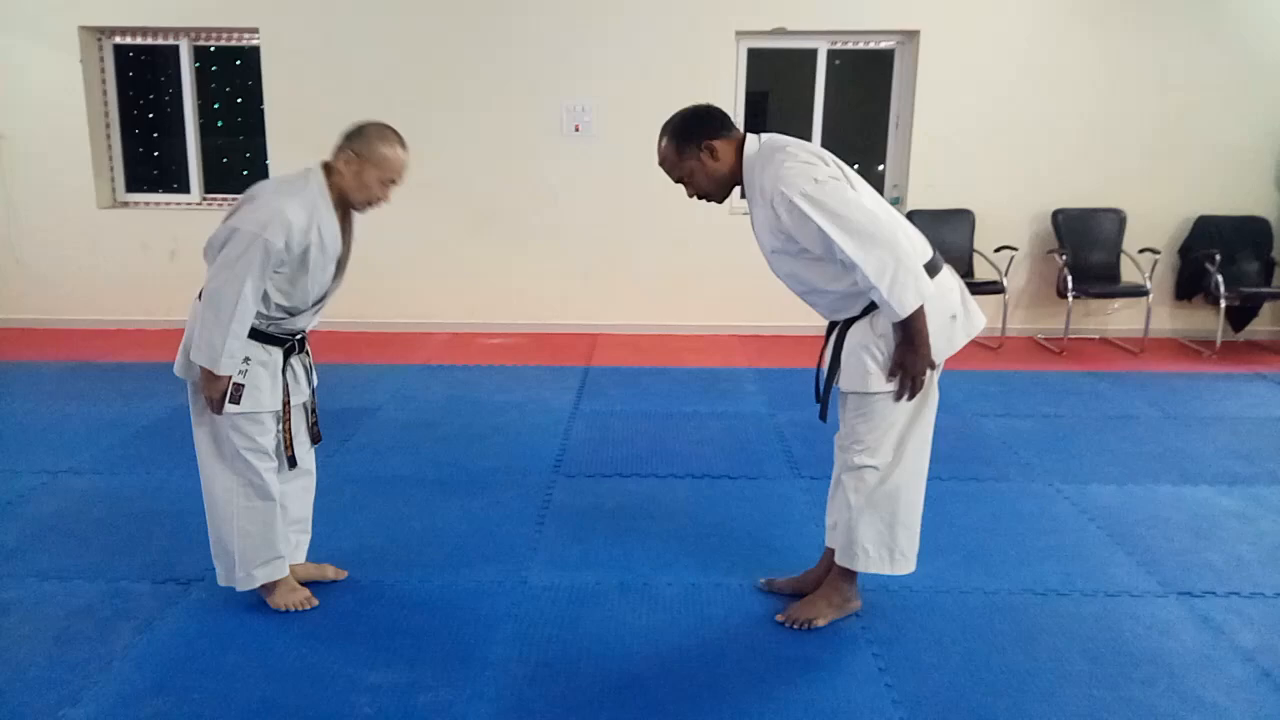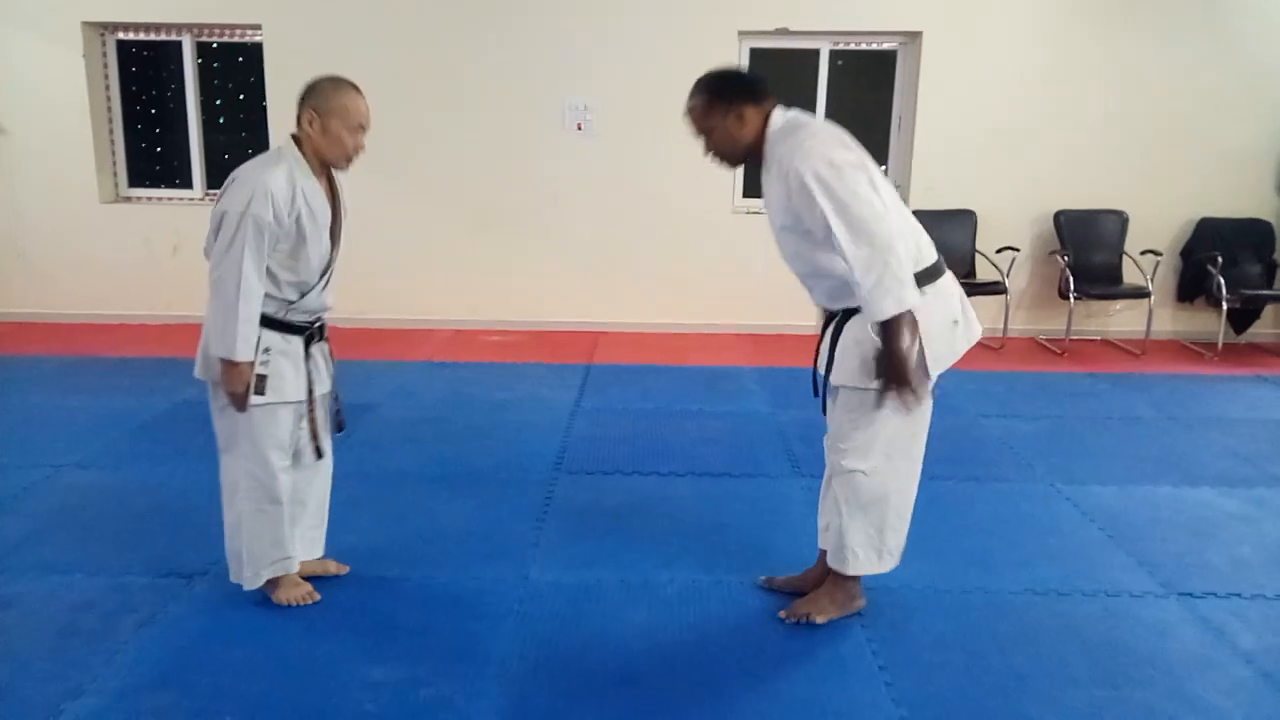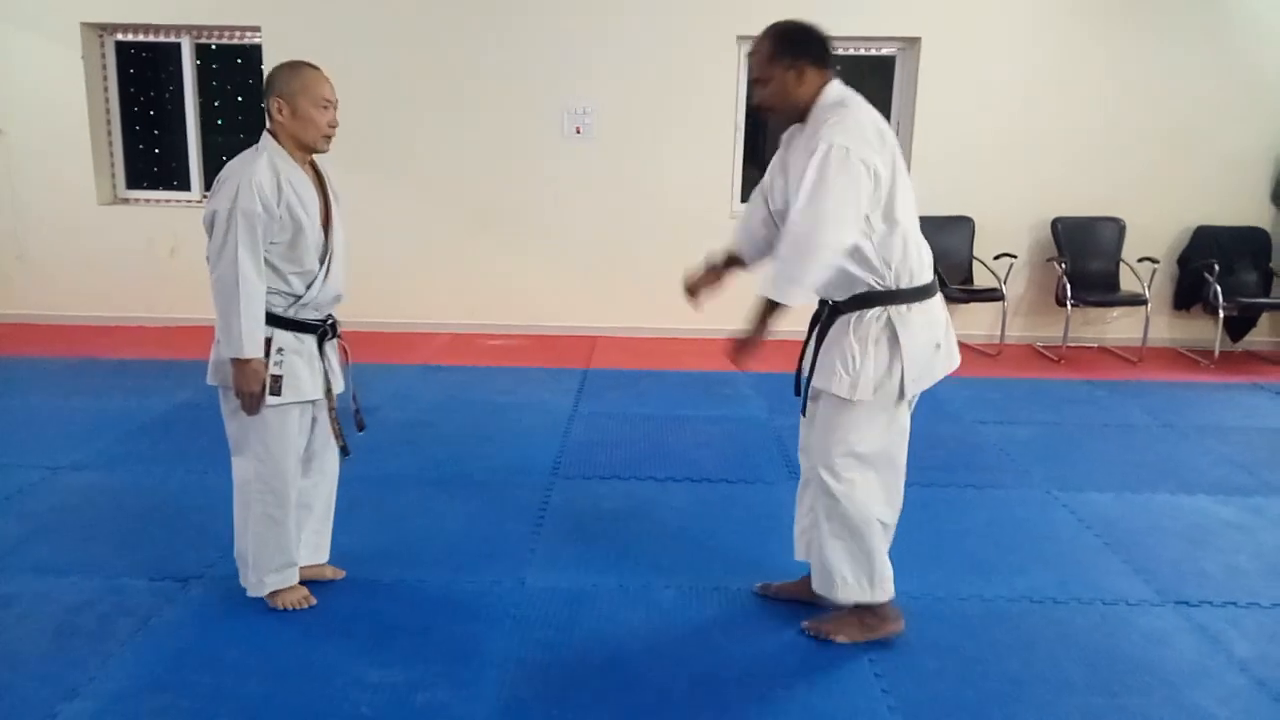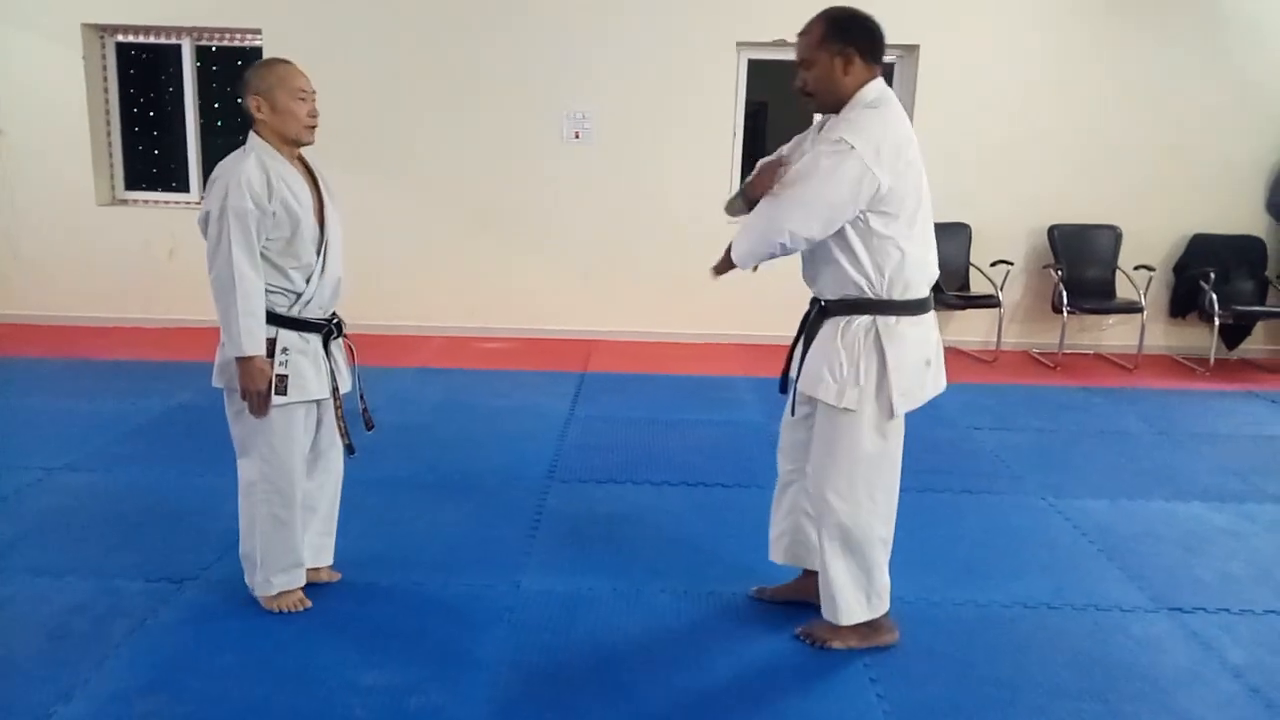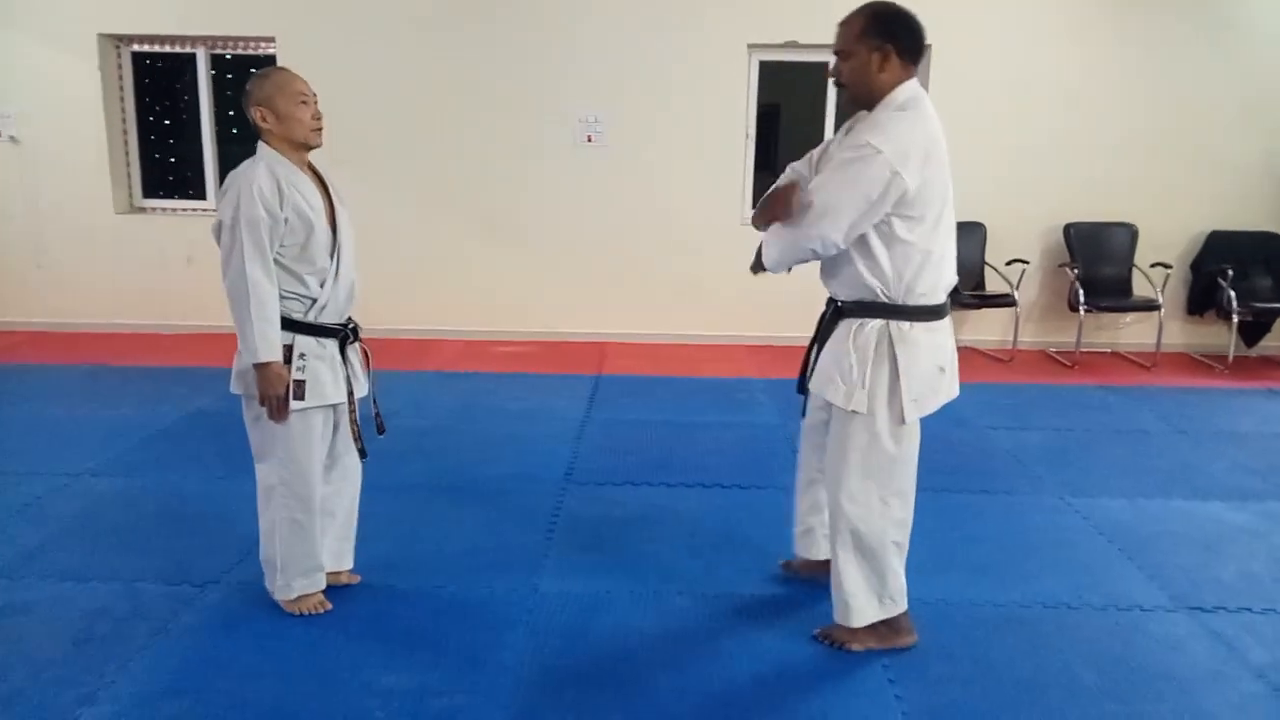
dt=0.2s
person 1, frame 1
left shoulder: (785, 175)
right shoulder: (765, 170)
left elbow: (881, 247)
left wrist: (915, 339)
left hip: (904, 316)
right hip: (871, 317)
left knee: (875, 453)
right knee: (856, 447)
left ankle: (841, 584)
right ankle: (831, 566)
person 1, frame 2
left shoulder: (807, 154)
right shoulder: (780, 154)
left elbow: (877, 245)
left wrist: (899, 340)
right wrist: (842, 337)
left hip: (894, 316)
right hip: (868, 313)
left knee: (865, 452)
right knee: (847, 446)
left ankle: (846, 583)
right ankle: (832, 566)
person 1, frame 3
left shoulder: (842, 134)
right shoulder: (809, 131)
left elbow: (813, 244)
right elbow: (769, 217)
left wrist: (759, 325)
right wrist: (719, 267)
left hip: (885, 328)
right hip: (857, 320)
left knee: (846, 466)
right knee: (826, 458)
left ankle: (875, 608)
right ankle: (826, 576)
person 1, frame 4
left shoulder: (860, 139)
right shoulder: (846, 124)
left elbow: (781, 224)
right elbow: (754, 198)
left wrist: (733, 253)
right wrist: (757, 188)
left hip: (873, 339)
right hip: (848, 328)
left knee: (849, 480)
right knee: (806, 458)
left ankle: (870, 617)
right ankle: (817, 576)
person 1, frame 5
left shoulder: (892, 141)
right shoulder: (874, 124)
left elbow: (815, 230)
right elbow: (806, 181)
left wrist: (771, 243)
right wrist: (781, 200)
left hip: (885, 339)
right hip: (863, 326)
left knee: (865, 479)
right knee: (824, 446)
left ankle: (886, 618)
right ankle: (830, 554)
person 2, frame 1
left shoulder: (337, 210)
right shoulder: (281, 209)
right elbow: (232, 290)
right wrist: (217, 368)
left hip: (283, 353)
right hip: (238, 355)
left knee: (295, 462)
right knee: (251, 468)
left ankle: (292, 558)
right ankle: (268, 573)
person 2, frame 2
left shoulder: (325, 184)
right shoulder: (264, 183)
right elbow: (235, 275)
right wrist: (235, 359)
left hip: (301, 345)
right hip: (259, 349)
left knee: (311, 454)
right knee: (262, 464)
left ankle: (301, 552)
right ankle: (271, 569)
person 2, frame 3
left shoulder: (314, 176)
right shoulder: (250, 177)
right elbow: (235, 273)
right wrist: (245, 358)
left hip: (313, 345)
right hip: (269, 350)
left knee: (317, 460)
right knee: (271, 469)
left ankle: (304, 556)
right ankle: (271, 576)
person 2, frame 4
left shoulder: (304, 173)
right shoulder: (241, 176)
right elbow: (235, 273)
right wrist: (250, 358)
left hip: (317, 345)
right hip: (274, 349)
left knee: (321, 462)
right knee: (275, 471)
left ankle: (305, 558)
right ankle: (273, 579)
person 2, frame 5
left shoulder: (313, 179)
right shoulder: (253, 185)
right elbow: (249, 280)
right wrist: (266, 363)
left hip: (333, 350)
right hip: (290, 356)
left knee: (340, 466)
right knee: (293, 475)
left ankle: (325, 561)
right ankle: (292, 581)
